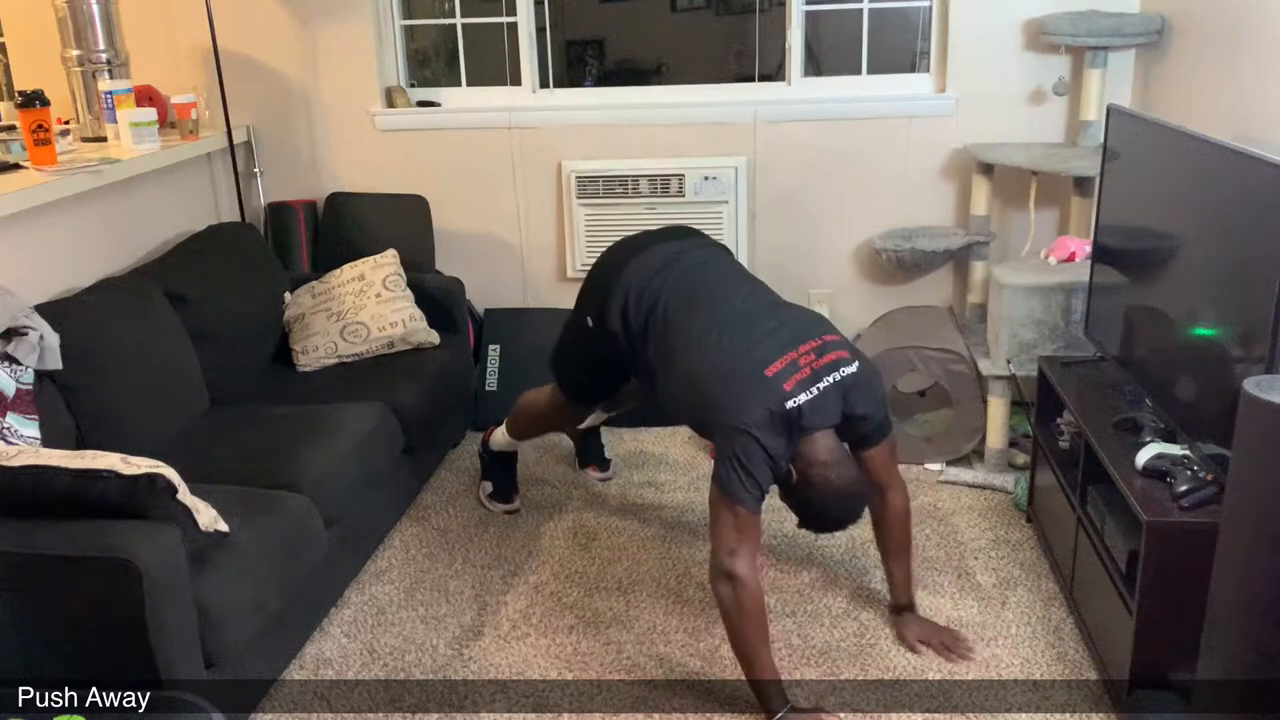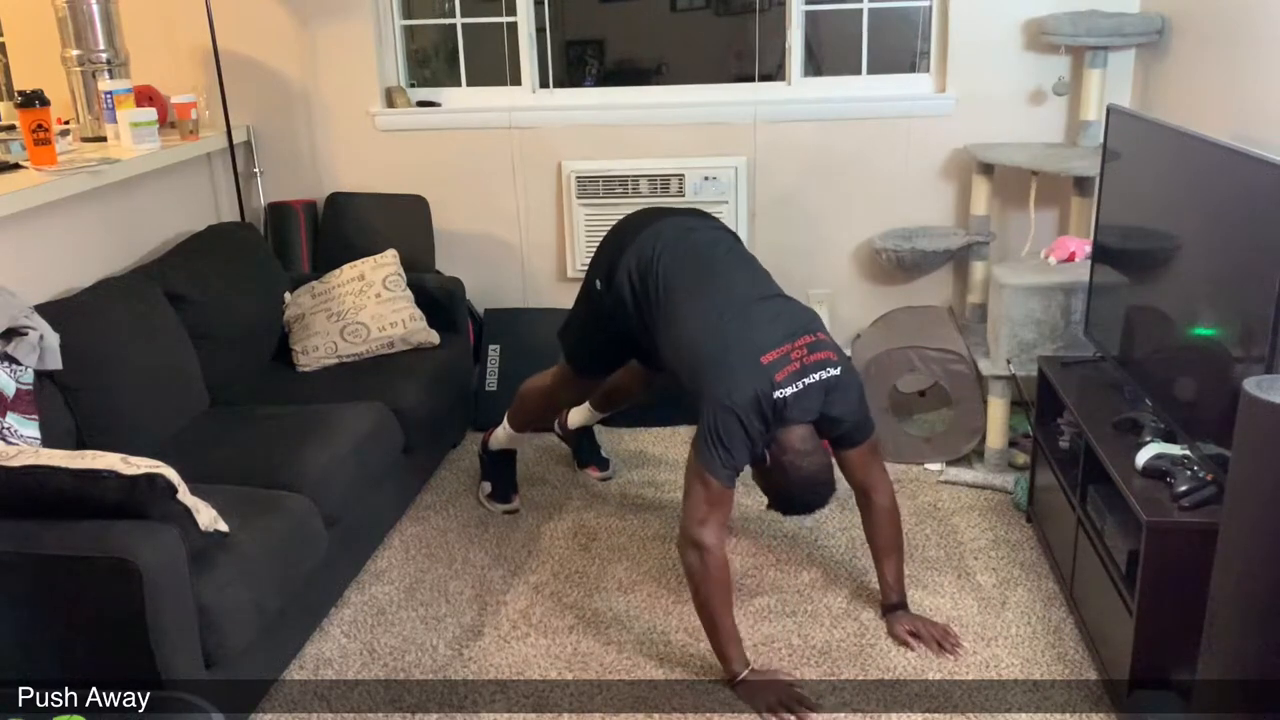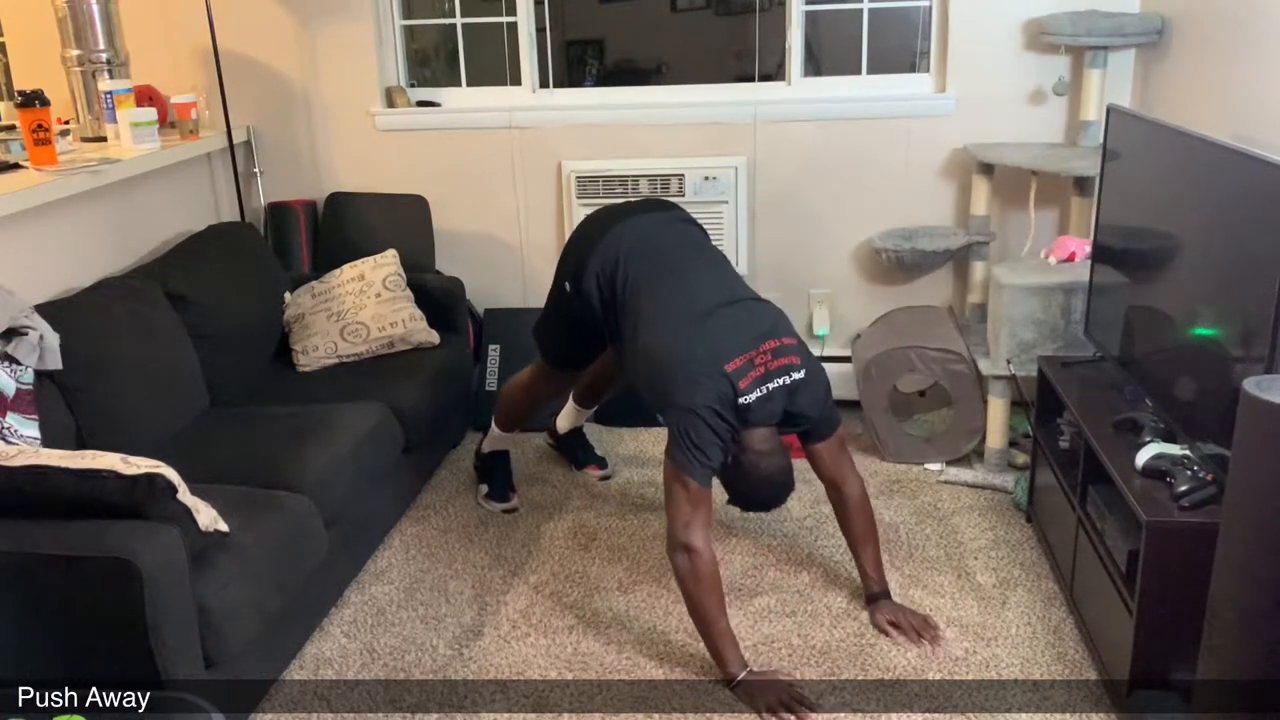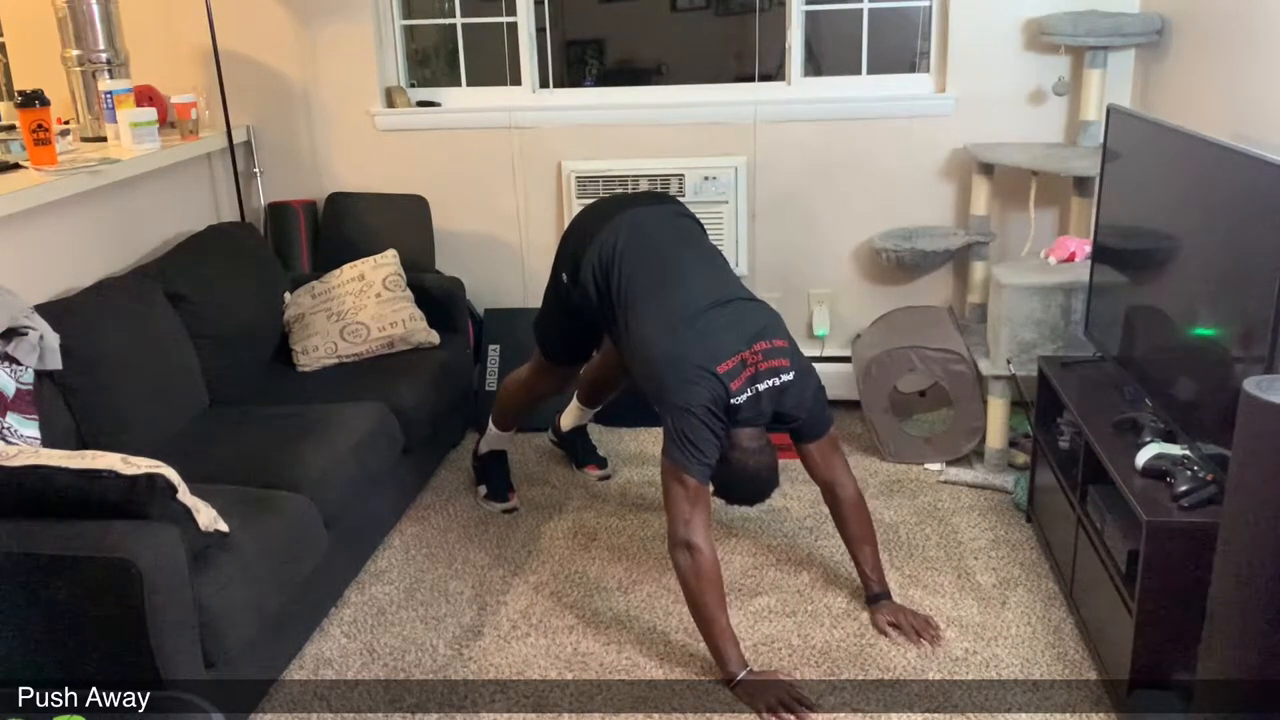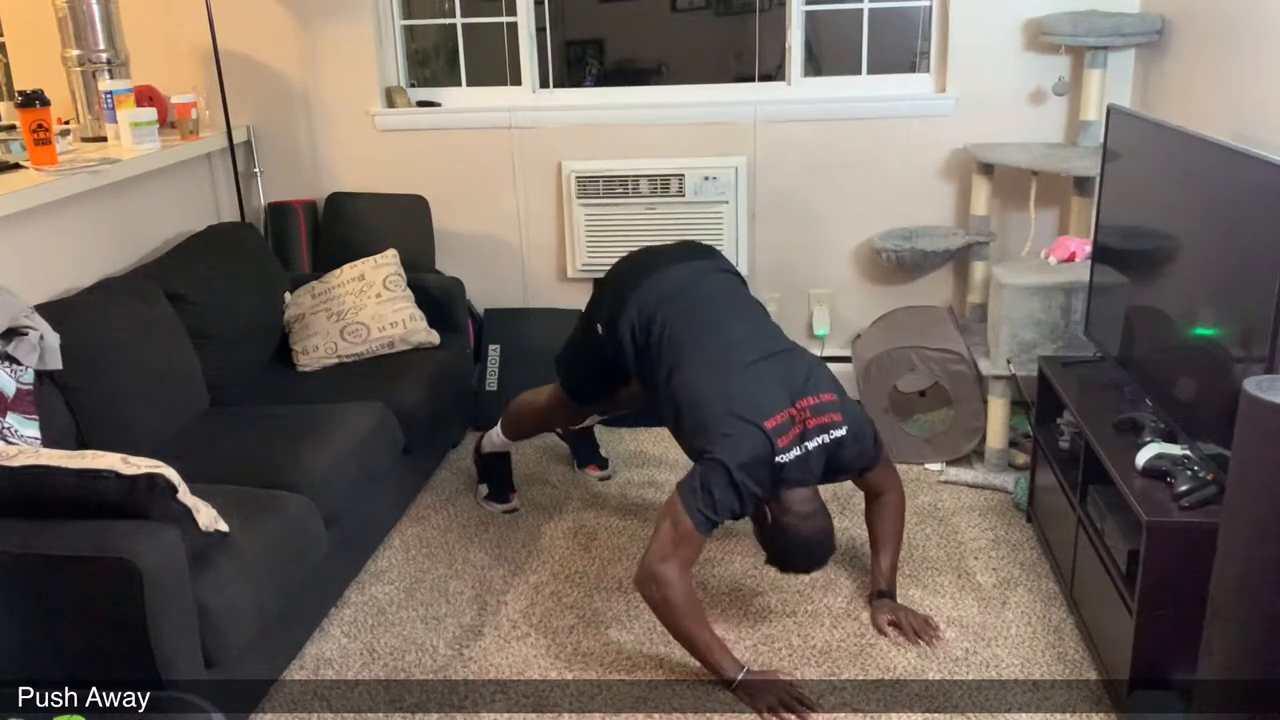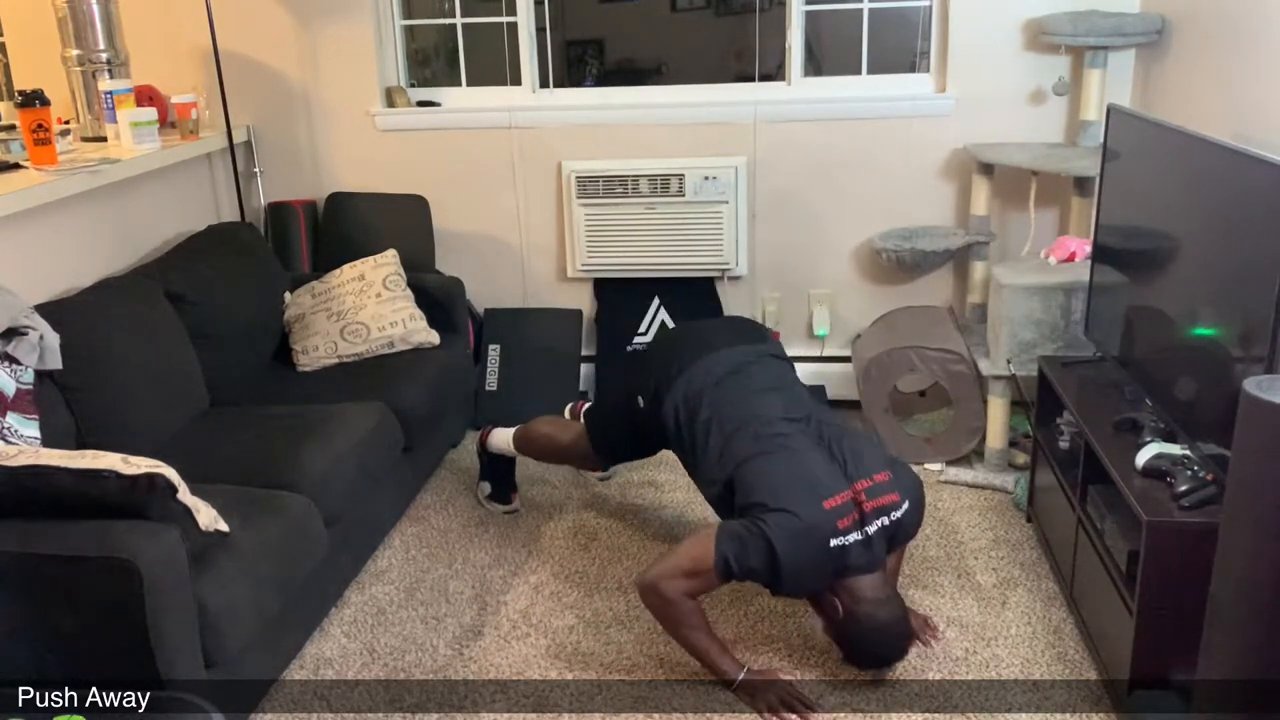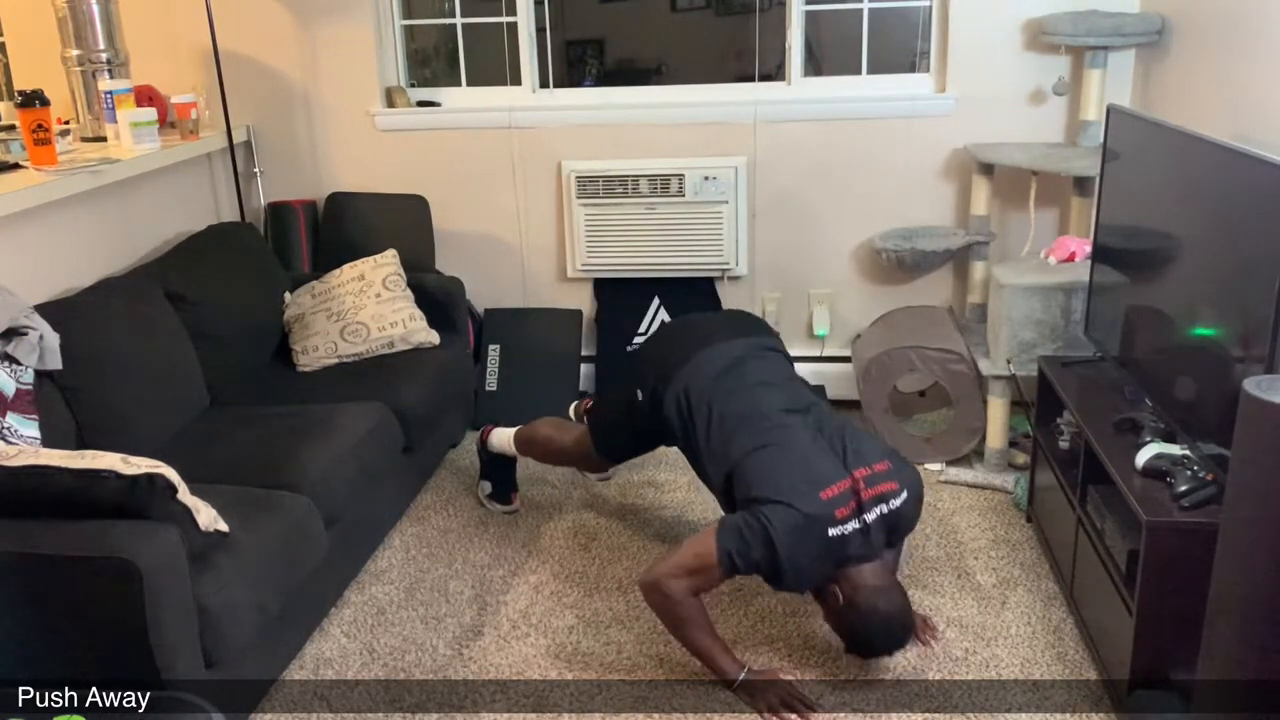
dt=0.7s
person 1, frame 1
left shoulder: (859, 382)
right shoulder: (753, 427)
left elbow: (888, 491)
right elbow: (732, 572)
left wrist: (904, 609)
left hip: (692, 258)
right hip: (627, 284)
left knee: (641, 382)
right knee: (569, 400)
left ankle: (587, 424)
right ankle: (499, 446)
person 1, frame 2
left shoulder: (838, 383)
right shoulder: (738, 405)
left elbow: (875, 488)
right elbow: (700, 542)
left wrist: (896, 605)
right wrist: (739, 673)
left hip: (700, 238)
right hip: (635, 256)
left knee: (642, 373)
right knee: (575, 378)
left ankle: (575, 424)
right ankle: (500, 444)
person 1, frame 3
left shoulder: (802, 379)
right shoulder: (703, 406)
left elbow: (844, 481)
right elbow: (688, 546)
left wrist: (878, 595)
right wrist: (739, 674)
left hip: (666, 230)
right hip: (602, 251)
left knee: (617, 356)
right knee: (554, 374)
left ankle: (567, 429)
right ankle: (493, 448)
person 1, frame 4
left shoulder: (793, 379)
right shoulder: (696, 405)
left elbow: (839, 482)
right elbow: (690, 544)
left wrist: (879, 596)
right wrist: (738, 674)
left hip: (666, 221)
right hip: (600, 242)
left knee: (621, 355)
right knee: (551, 371)
left ankle: (570, 427)
right ankle: (491, 447)
person 1, frame 5
left shoulder: (846, 430)
right shoulder: (739, 466)
left elbow: (886, 489)
right elbow: (658, 575)
left wrist: (883, 593)
right wrist: (738, 677)
left hip: (706, 272)
right hip: (636, 298)
left knee: (629, 390)
right knee: (566, 404)
left ankle: (579, 428)
right ankle: (494, 445)
person 1, frame 6
left shoulder: (905, 499)
right shoulder: (793, 545)
right elbow: (658, 584)
left wrist: (891, 598)
right wrist: (740, 678)
left hip: (748, 347)
right hip: (680, 376)
right knee: (586, 450)
left ankle: (587, 413)
right ankle: (498, 444)
person 1, frame 7
left shoulder: (903, 491)
right shoulder: (789, 534)
right elbow: (662, 585)
left wrist: (894, 609)
right wrist: (741, 678)
left hip: (749, 340)
right hip: (676, 369)
right knee: (584, 451)
left ankle: (589, 413)
right ankle: (498, 443)
